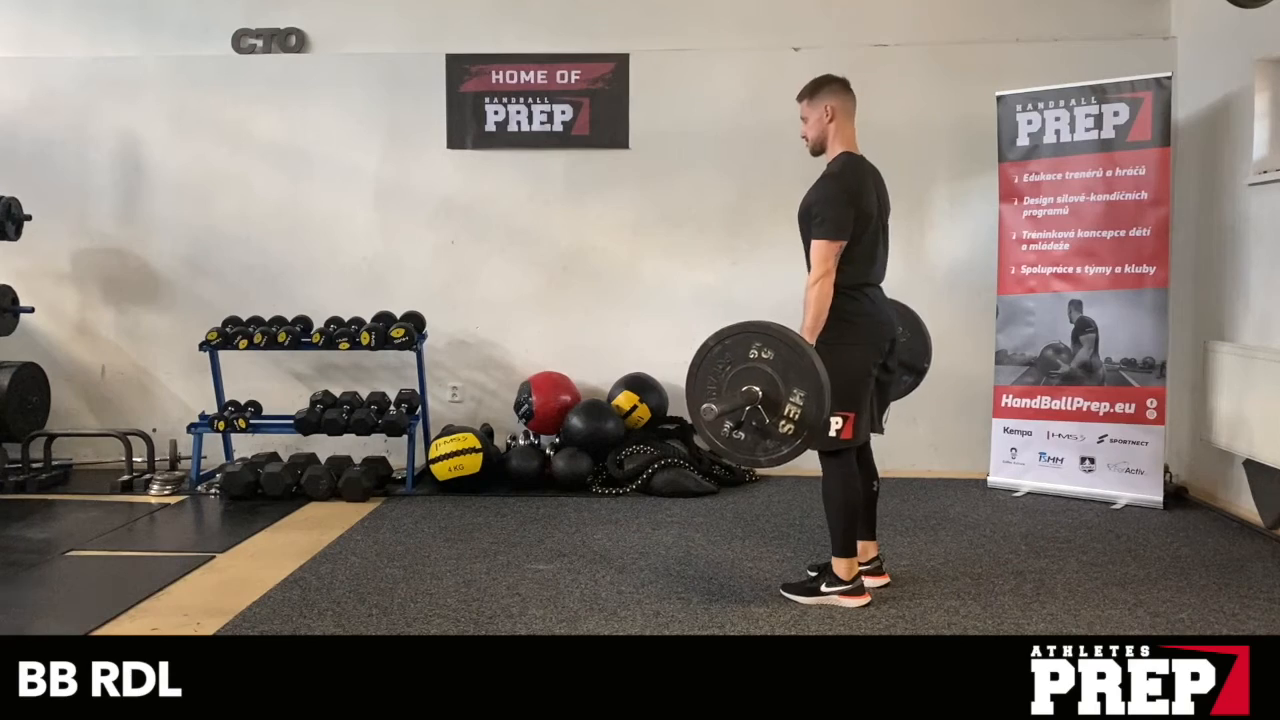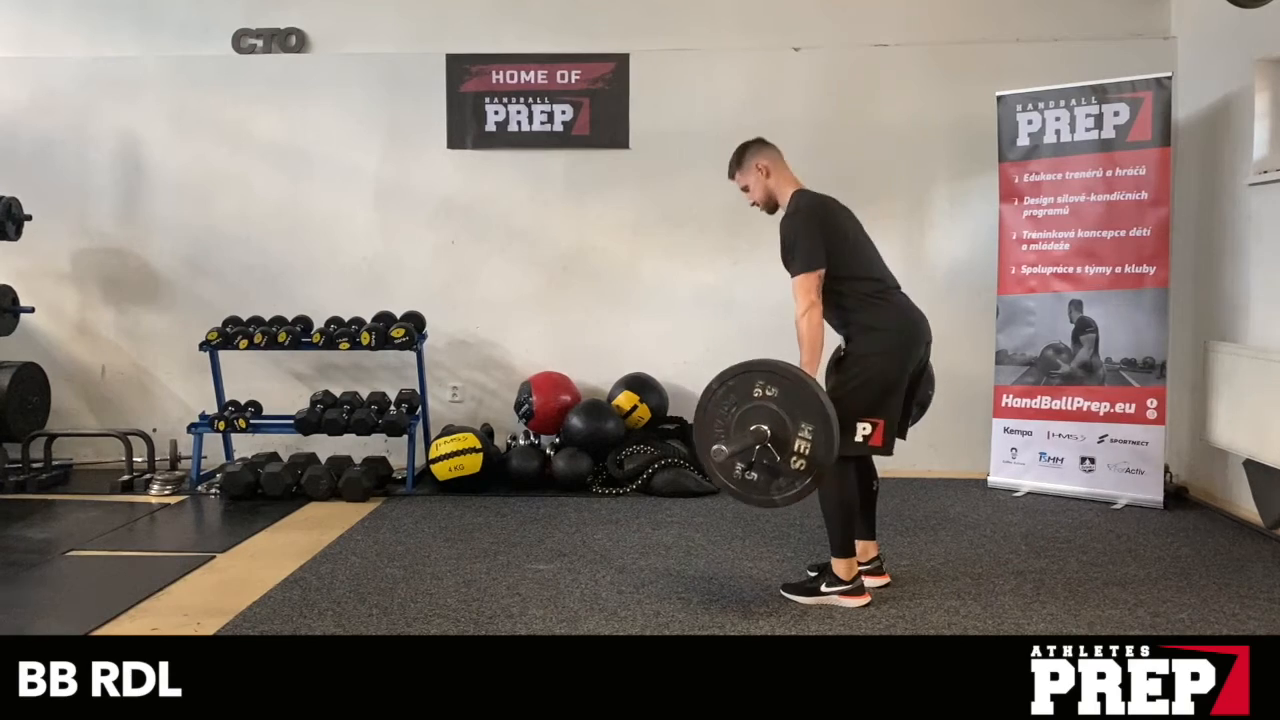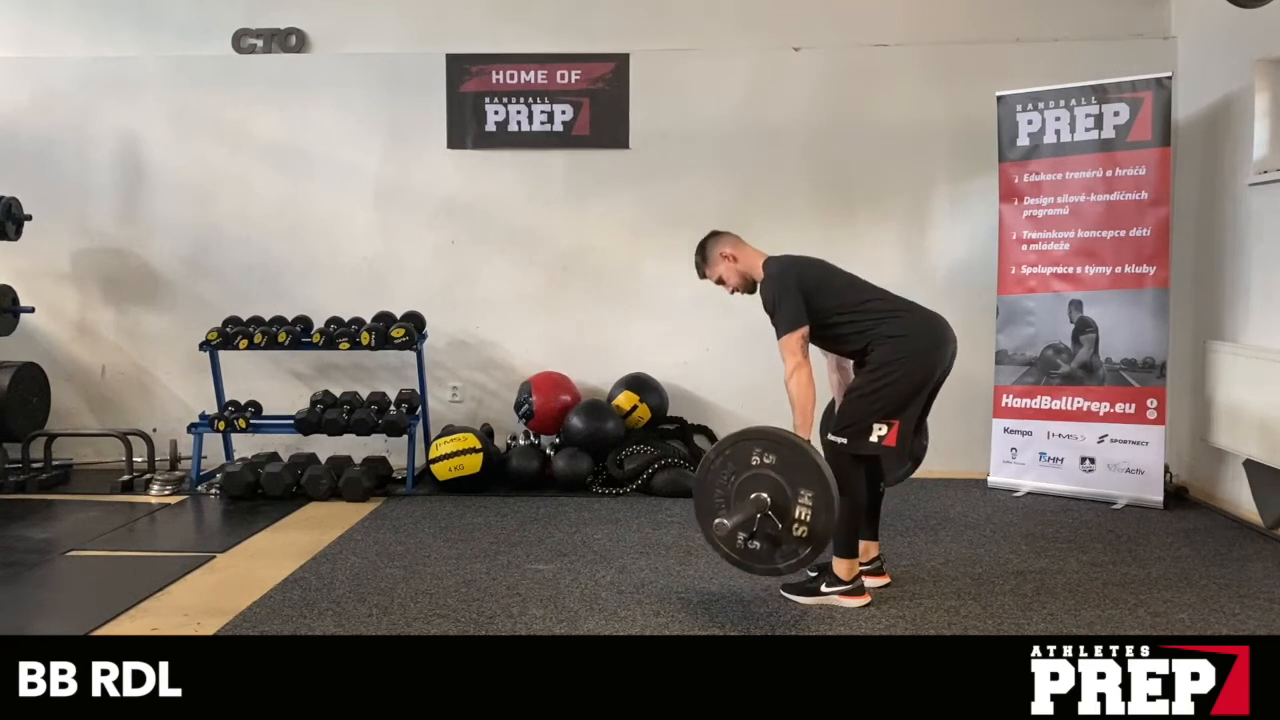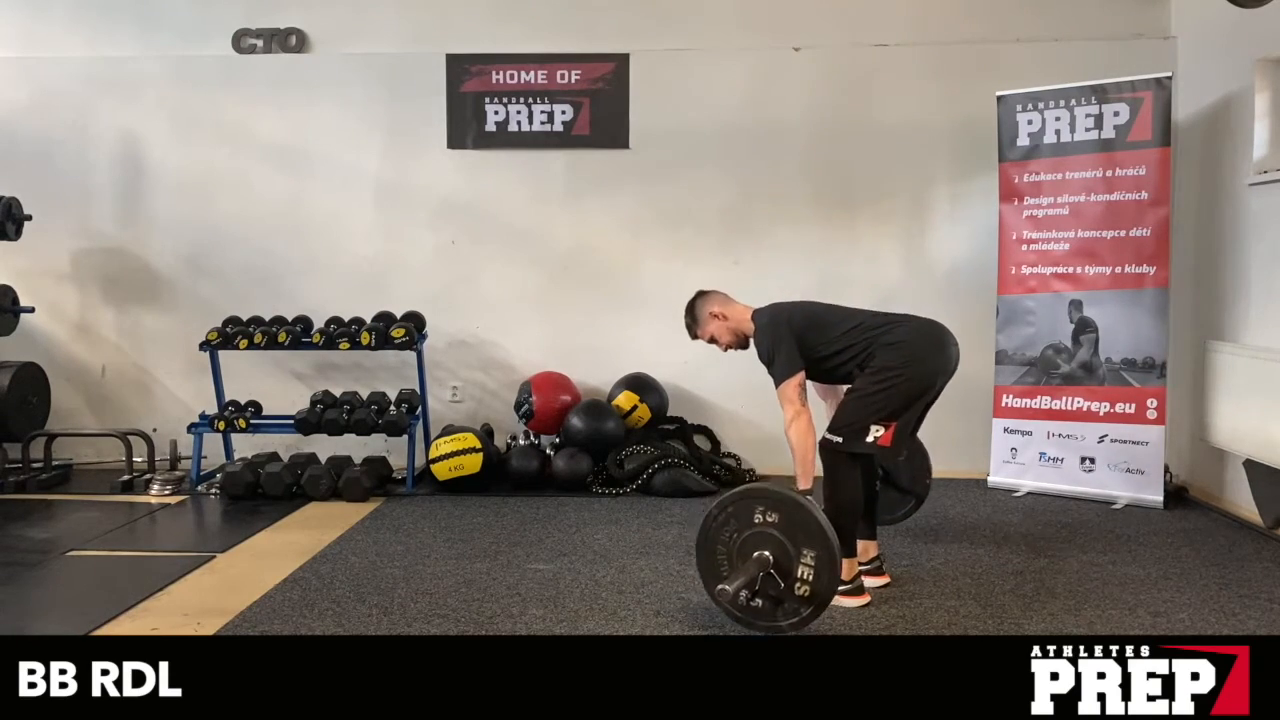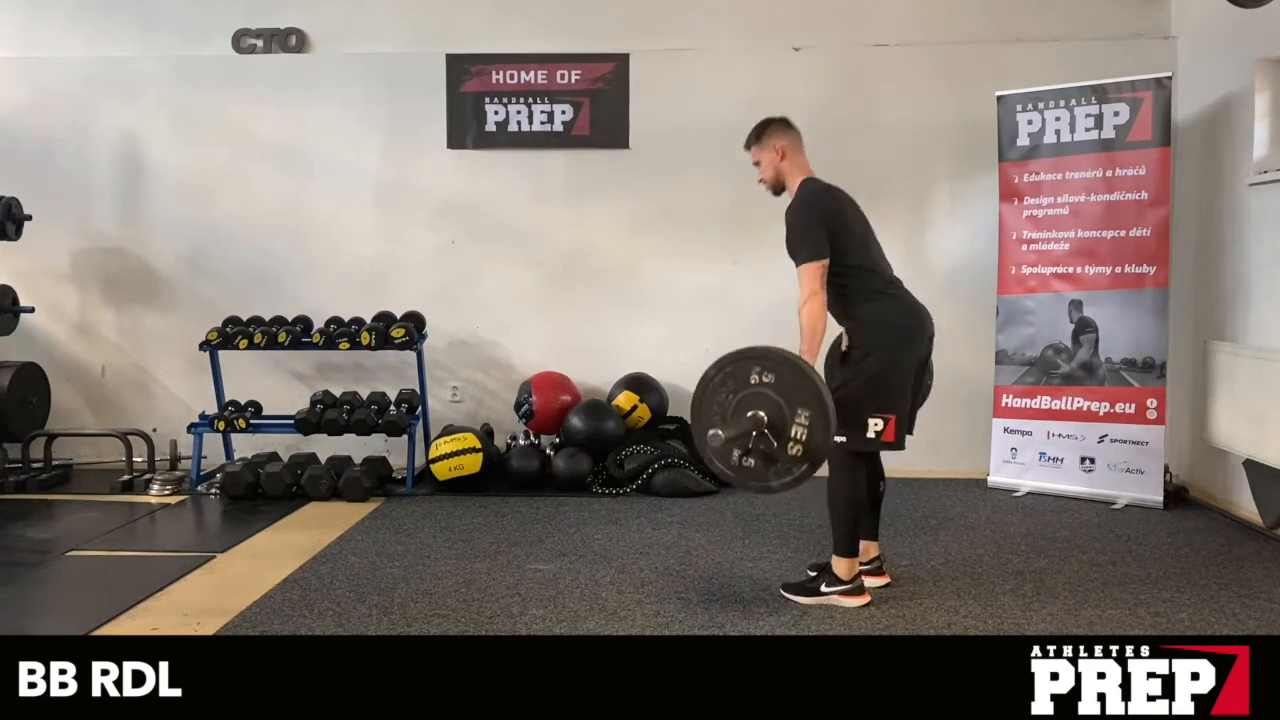
dt=0.5s
person 1, frame 1
left shoulder: (835, 182)
right shoulder: (867, 176)
left elbow: (823, 273)
left wrist: (803, 347)
left hip: (847, 333)
right hip: (873, 325)
left knee: (835, 449)
right knee: (854, 446)
left ankle: (844, 578)
right ankle: (866, 558)
person 1, frame 2
left shoulder: (799, 217)
right shoulder: (822, 208)
left elbow: (809, 306)
right wrist: (821, 376)
left hip: (882, 340)
right hip: (905, 331)
left knee: (831, 450)
right knee: (850, 448)
left ankle: (843, 578)
right ankle: (867, 558)
person 1, frame 3
left shoulder: (777, 282)
right shoulder: (793, 273)
left elbow: (796, 367)
right elbow: (837, 352)
left wrist: (801, 444)
right wrist: (847, 413)
left hip: (910, 344)
right hip: (931, 338)
left knee: (843, 445)
right knee: (860, 442)
left ankle: (844, 579)
right ankle: (868, 558)
person 1, frame 4
left shoulder: (770, 330)
right shoulder: (785, 321)
left elbow: (796, 415)
right elbow: (833, 390)
left wrist: (803, 493)
left hip: (914, 354)
right hip: (932, 347)
left knee: (839, 447)
right knee: (853, 444)
left ankle: (844, 577)
right ankle: (868, 559)
person 1, frame 5
left shoulder: (805, 206)
right shoulder: (829, 198)
left elbow: (813, 294)
left wrist: (804, 370)
right wrist: (853, 338)
left hip: (883, 335)
right hip: (903, 324)
left knee: (848, 446)
right knee: (859, 446)
left ankle: (845, 577)
right ankle: (868, 559)
